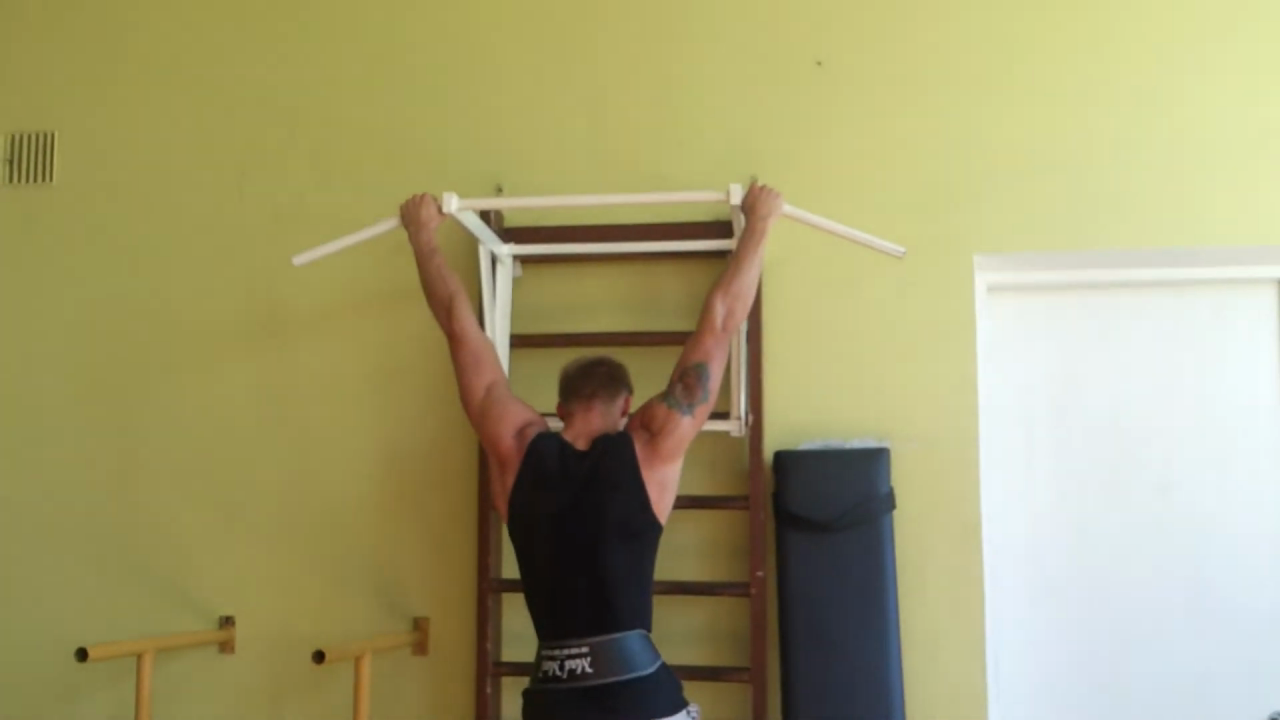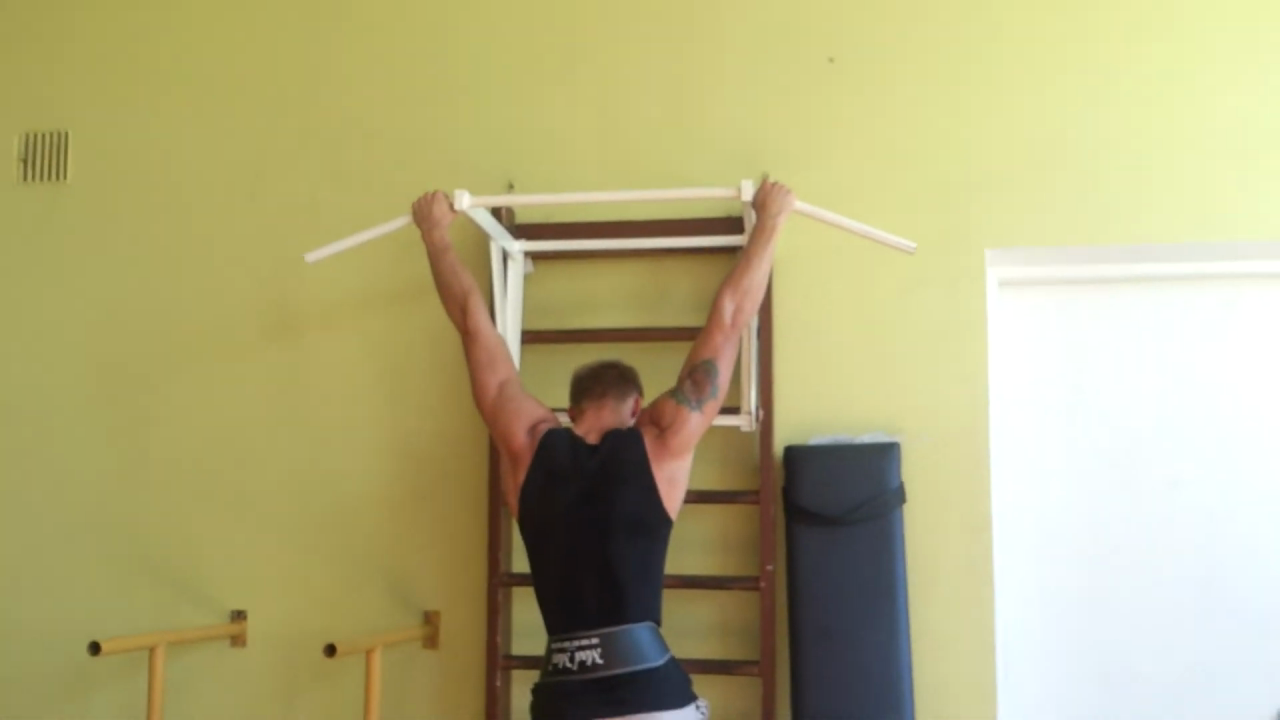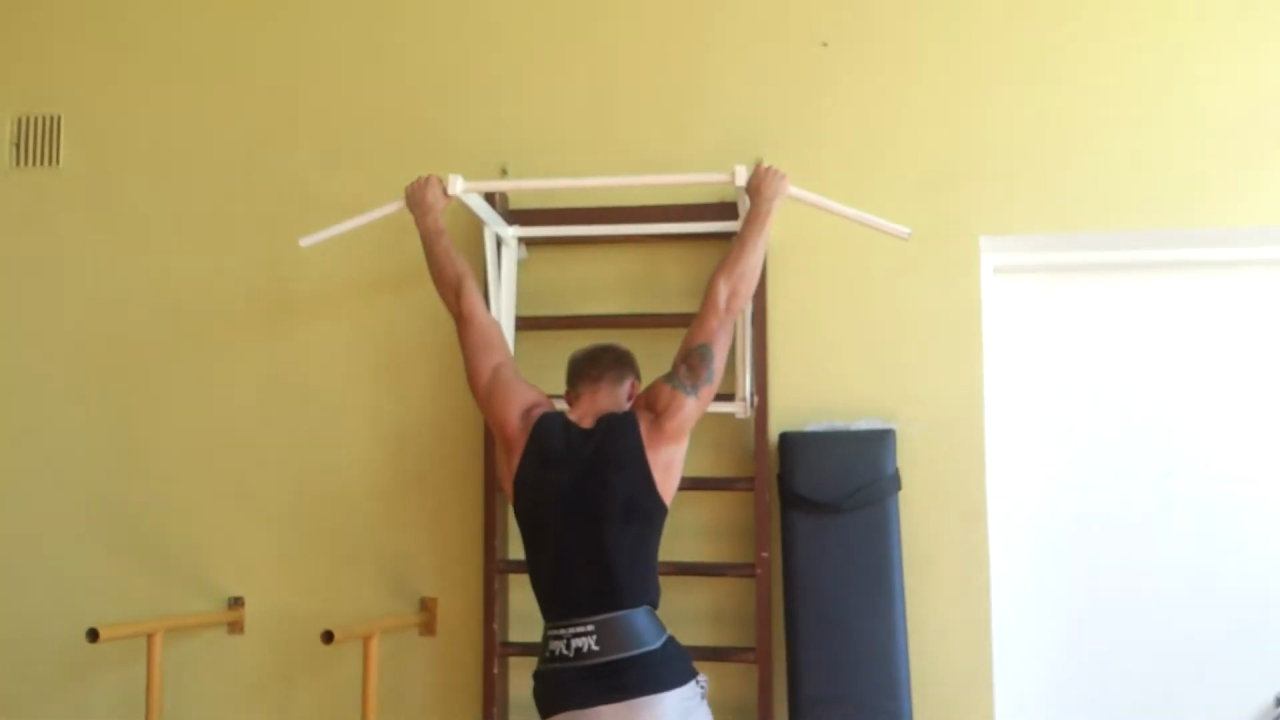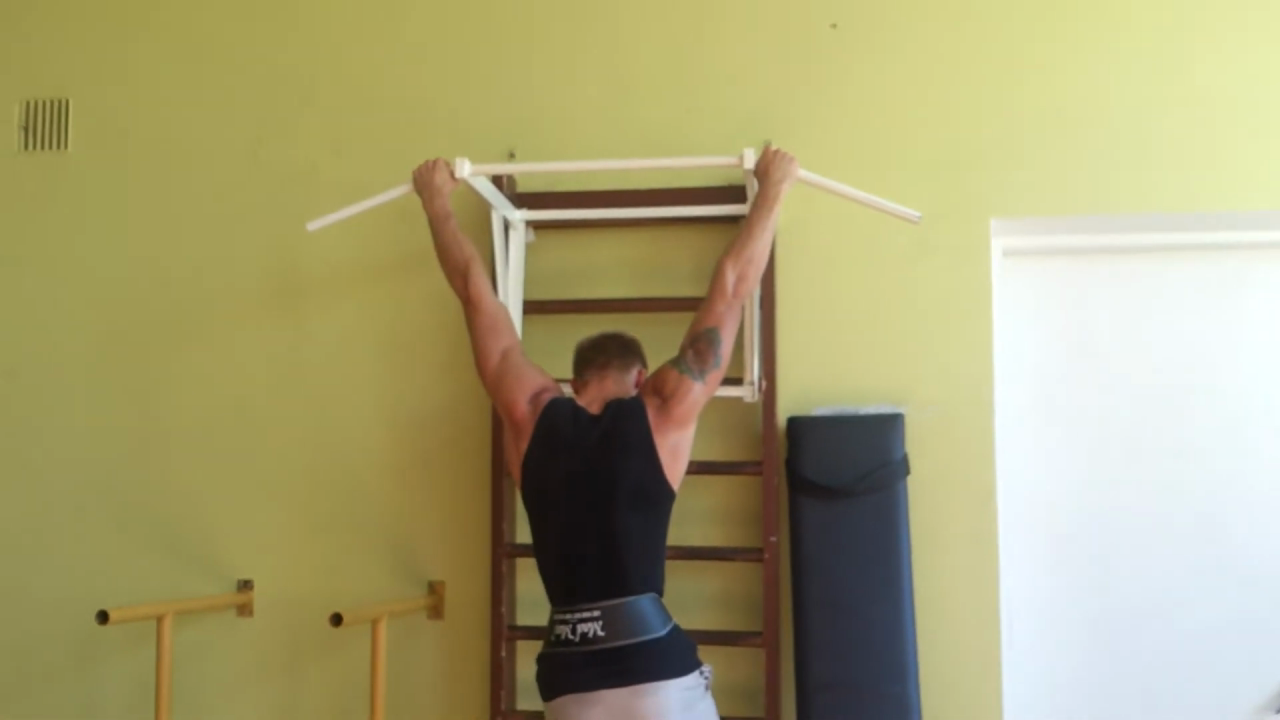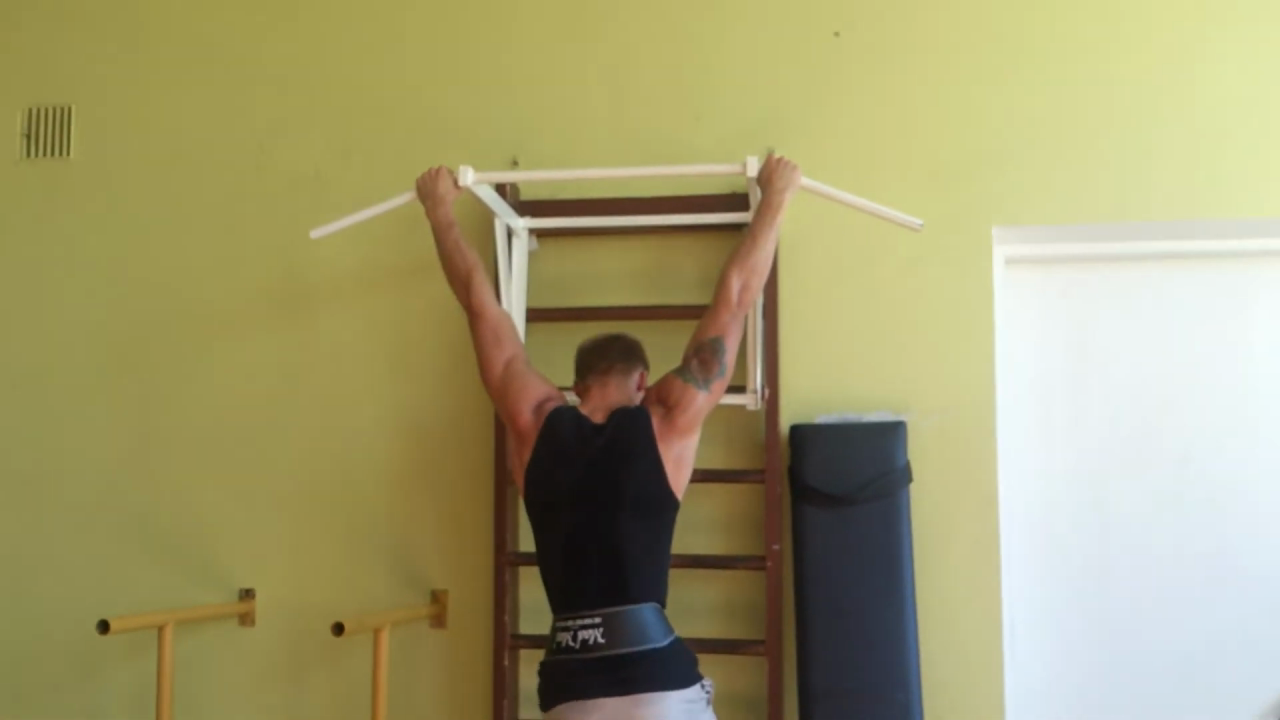
dt=0.4s
person 1, frame 1
left shoulder: (517, 451)
right shoulder: (651, 450)
left elbow: (461, 326)
right elbow: (719, 322)
left wrist: (423, 235)
right wrist: (758, 223)
person 1, frame 2
left shoulder: (528, 448)
right shoulder: (661, 445)
left elbow: (474, 323)
right elbow: (728, 319)
left wrist: (435, 234)
right wrist: (769, 220)
person 1, frame 3
left shoulder: (523, 431)
right shoulder: (656, 430)
left elbow: (468, 307)
right elbow: (723, 305)
left wrist: (428, 218)
right wrist: (764, 206)
person 1, frame 4
left shoulder: (531, 415)
right shoulder: (663, 413)
left elbow: (476, 291)
right elbow: (730, 289)
left wrist: (436, 201)
right wrist: (773, 189)
person 1, frame 5
left shoulder: (535, 424)
right shoulder: (668, 421)
left elbow: (480, 302)
right elbow: (734, 297)
left wrist: (439, 209)
right wrist: (775, 197)
